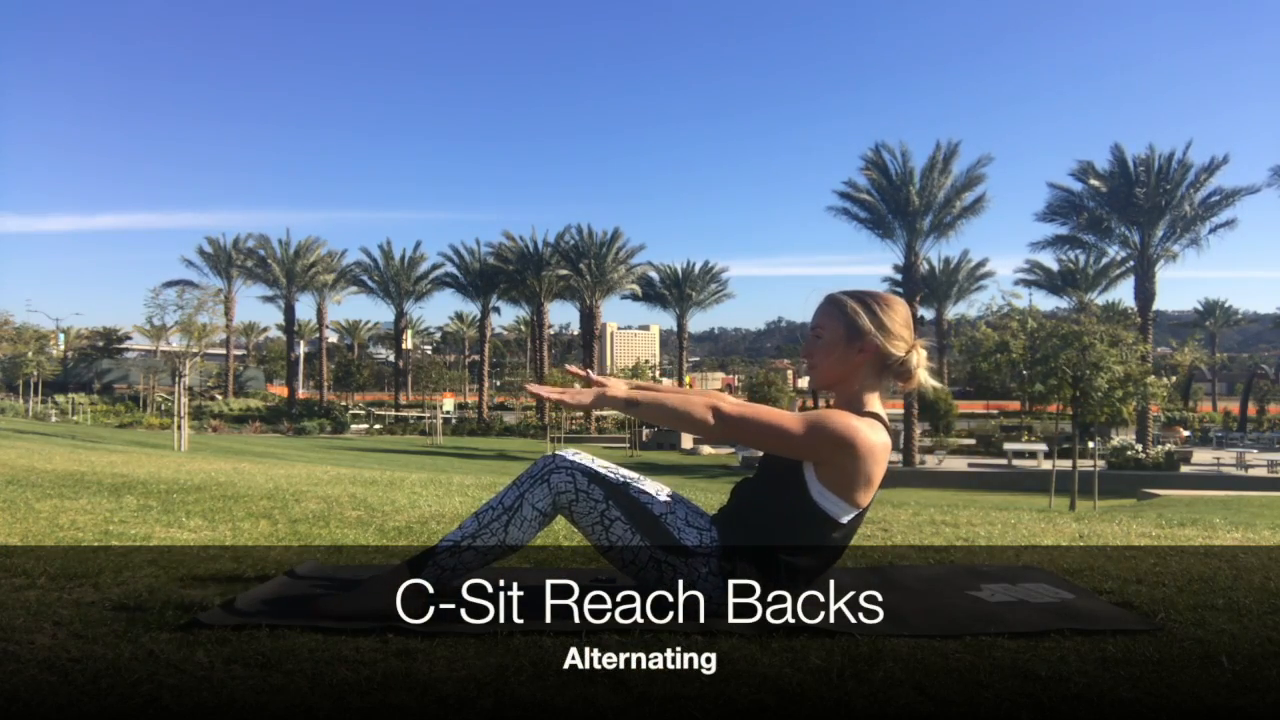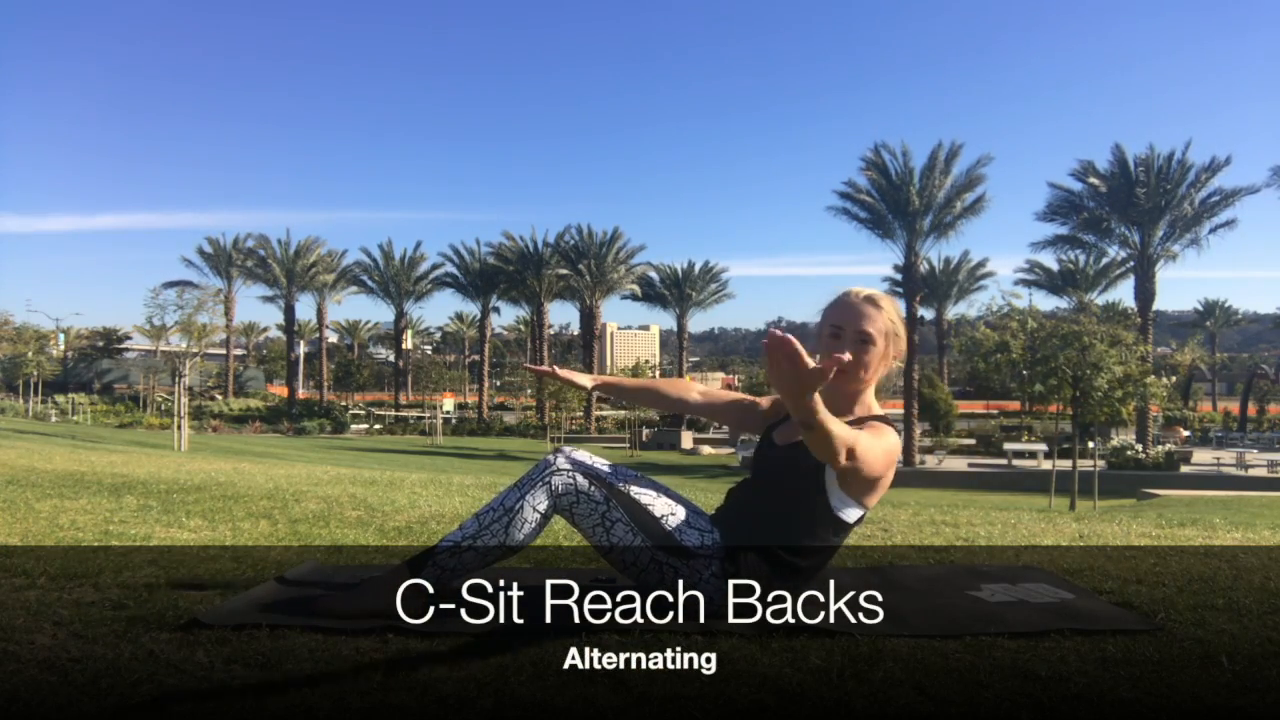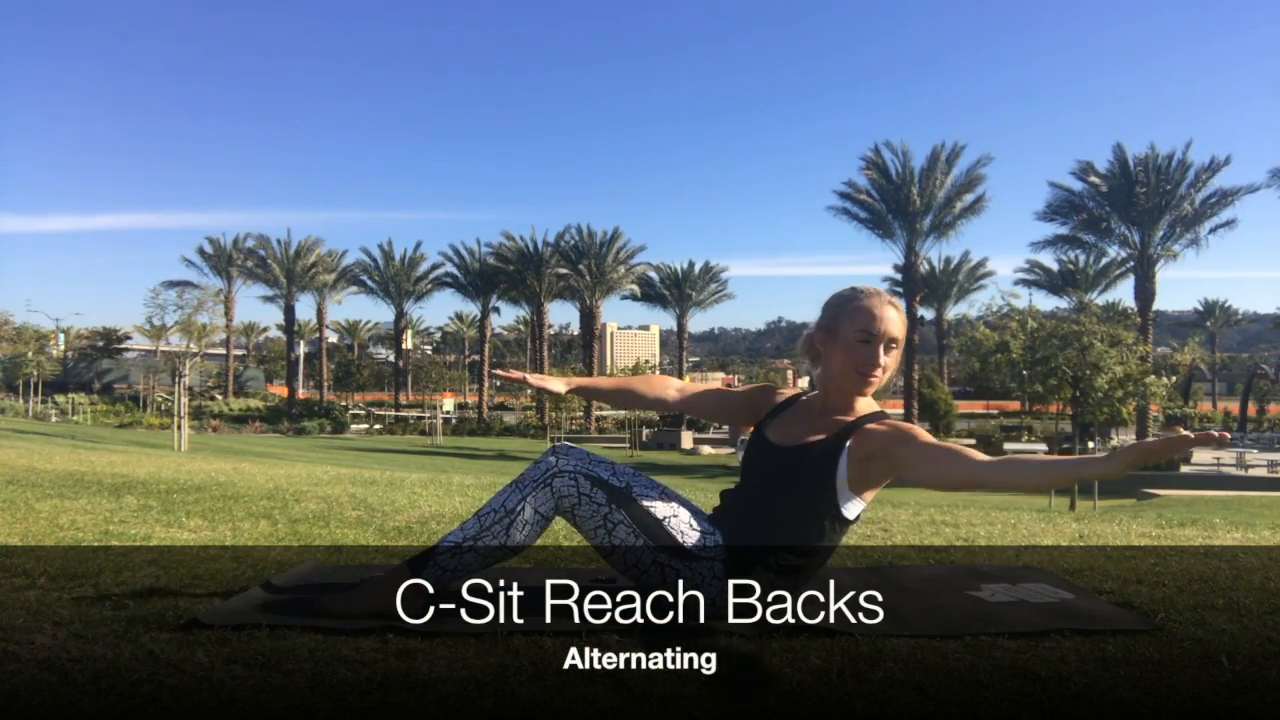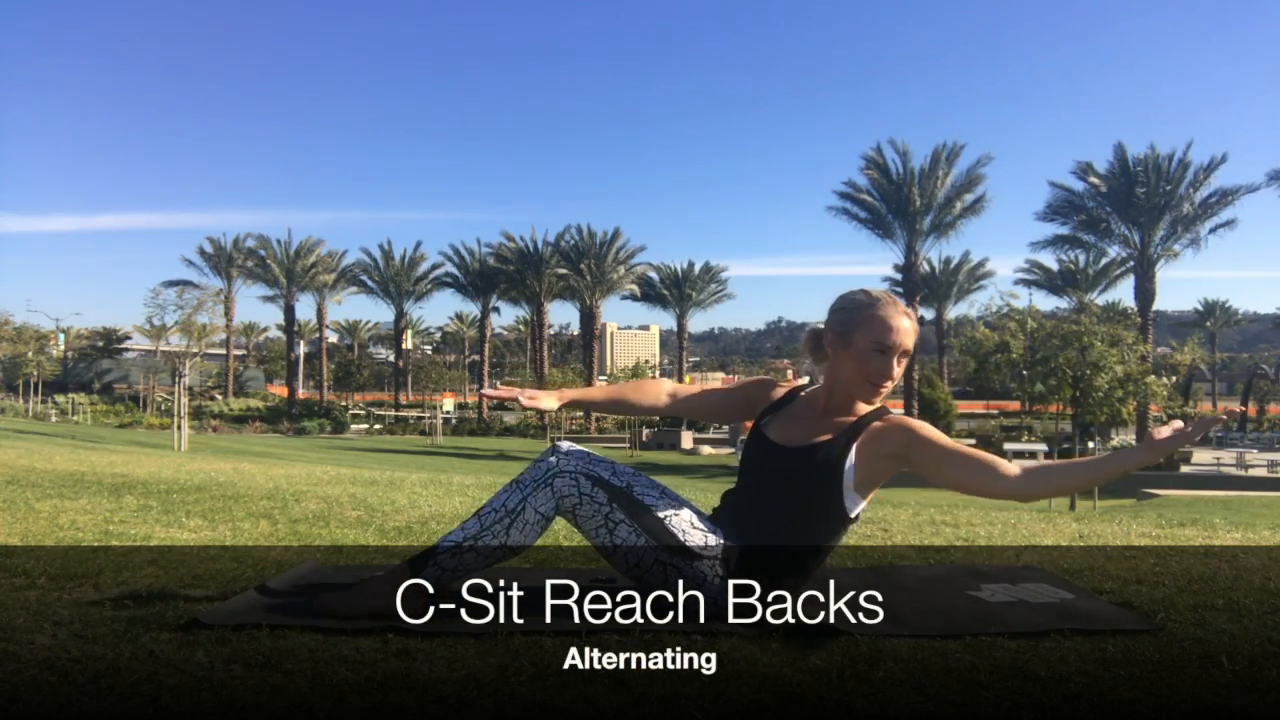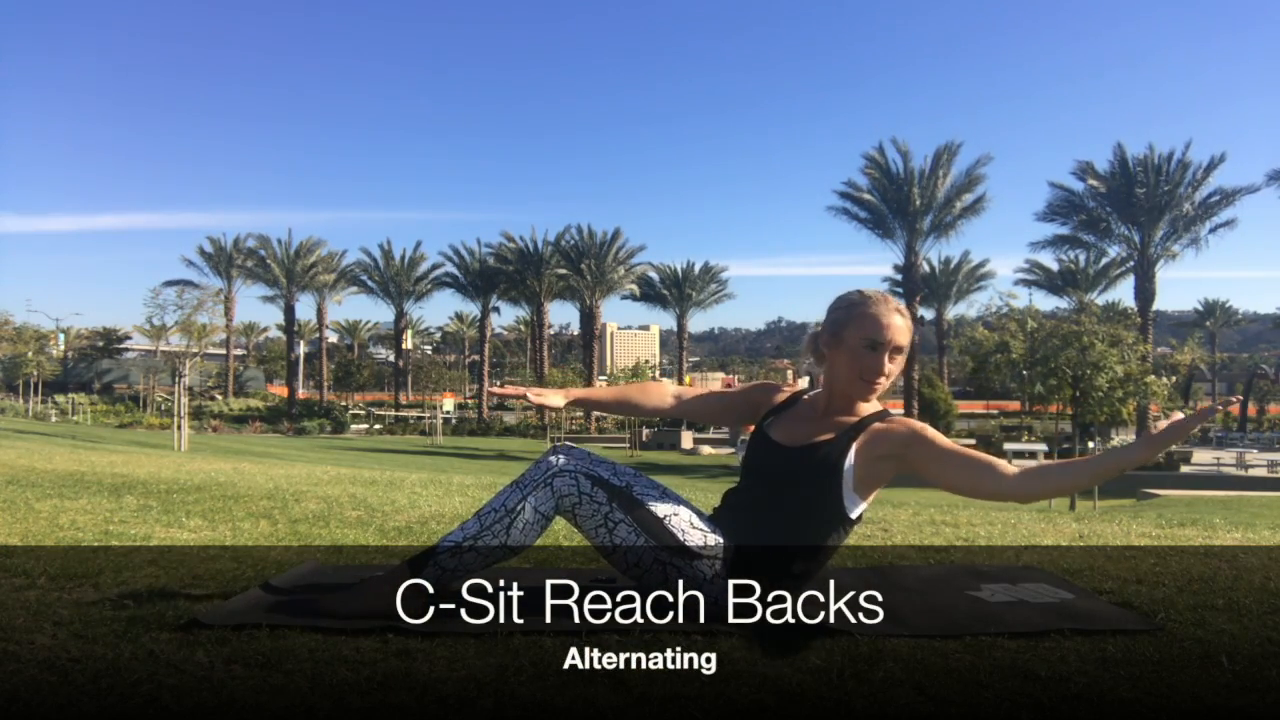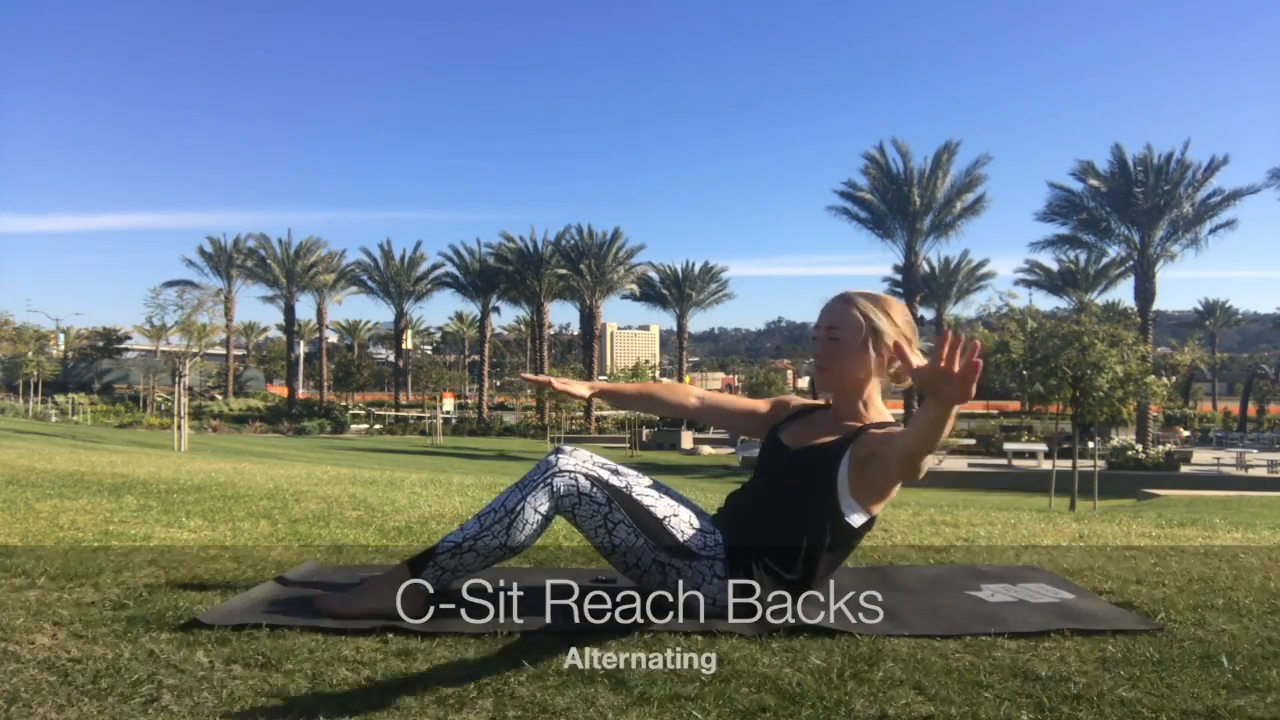
dt=0.3s
person 1, frame 1
left shoulder: (853, 436)
right shoulder: (836, 422)
left elbow: (714, 417)
right elbow: (725, 403)
left wrist: (607, 397)
right wrist: (618, 389)
left hip: (722, 580)
right hip: (720, 552)
left knee: (562, 471)
right knee: (566, 469)
left ankle: (410, 582)
right ankle: (418, 575)
person 1, frame 2
left shoulder: (875, 441)
right shoulder: (795, 414)
left elbow: (839, 451)
right elbow: (699, 399)
left wrist: (807, 399)
right wrist: (600, 383)
left hip: (733, 581)
right hip: (717, 552)
left knee: (562, 474)
right knee: (566, 466)
left ankle: (411, 583)
right ankle: (424, 574)
person 1, frame 3
left shoulder: (882, 441)
right shoulder: (777, 405)
left elbow: (991, 471)
right elbow: (674, 392)
left wrist: (1125, 458)
right wrist: (572, 384)
left hip: (736, 589)
right hip: (710, 561)
left knee: (562, 476)
right knee: (564, 463)
left ankle: (413, 586)
right ankle: (424, 577)
person 1, frame 4
left shoulder: (890, 438)
right shoulder: (773, 399)
left elbow: (1020, 481)
right elbow: (667, 397)
left wrist: (1148, 450)
right wrist: (562, 396)
left hip: (741, 586)
right hip: (711, 557)
left knee: (562, 475)
right knee: (565, 463)
left ankle: (413, 582)
right ankle: (424, 577)
person 1, frame 5
left shoulder: (889, 440)
right shoulder: (777, 403)
left elbow: (1016, 481)
right elbow: (672, 398)
left wrist: (1143, 449)
right wrist: (569, 394)
left hip: (737, 585)
right hip: (711, 556)
left knee: (561, 478)
right knee: (565, 464)
left ankle: (414, 584)
right ankle: (423, 575)
person 1, frame 6
left shoulder: (883, 444)
right shoulder: (802, 417)
left elbow: (916, 449)
right elbow: (696, 400)
left wrist: (942, 405)
right wrist: (595, 388)
left hip: (744, 584)
right hip: (724, 551)
left knee: (569, 474)
right knee: (575, 463)
left ankle: (414, 587)
right ankle: (423, 578)
